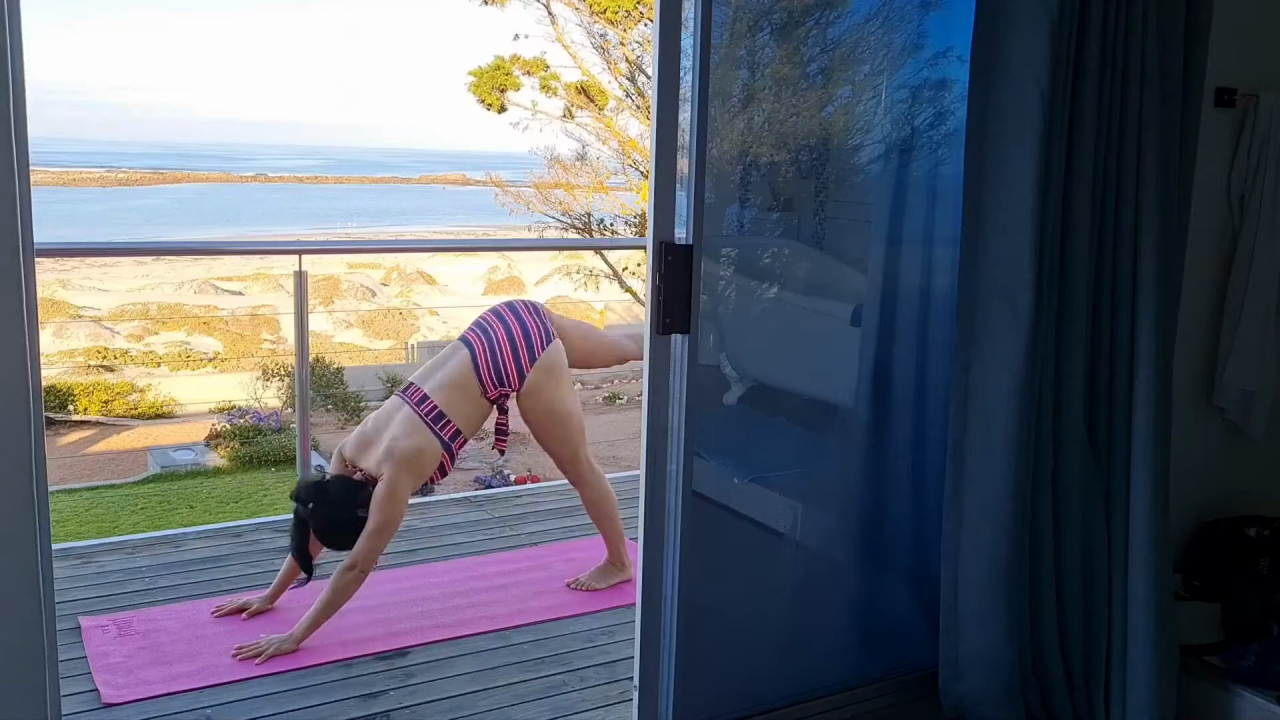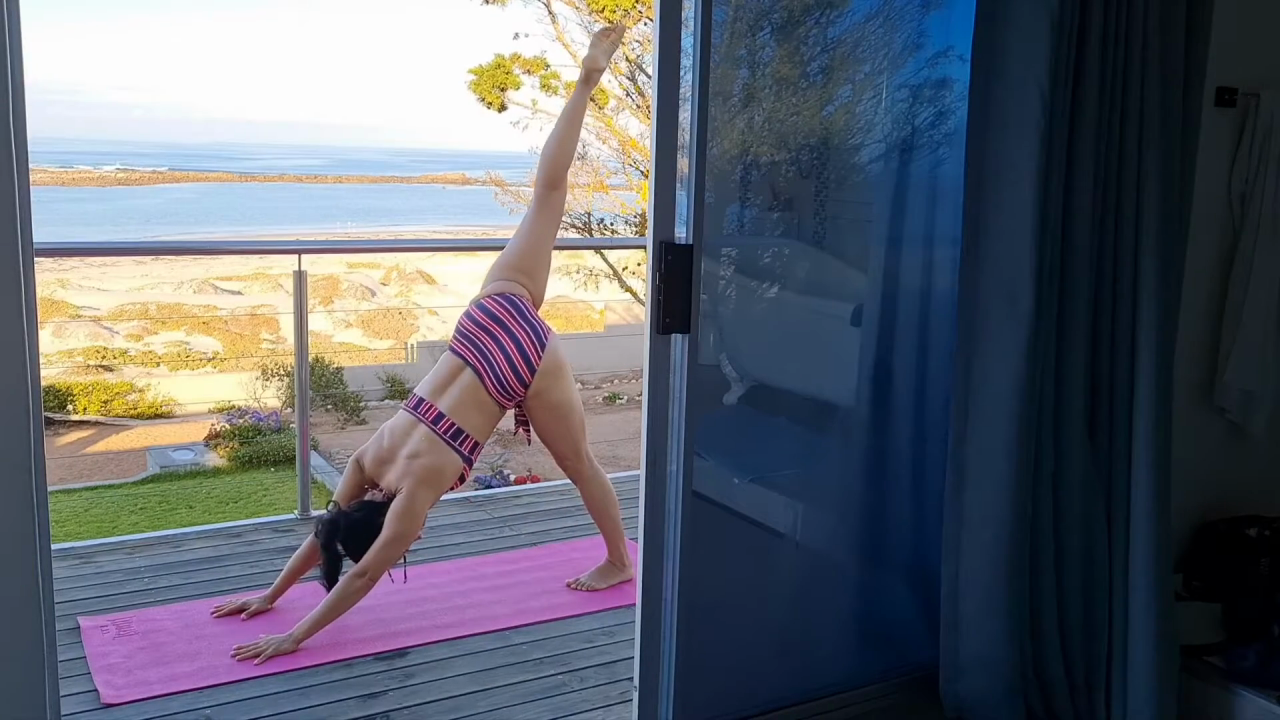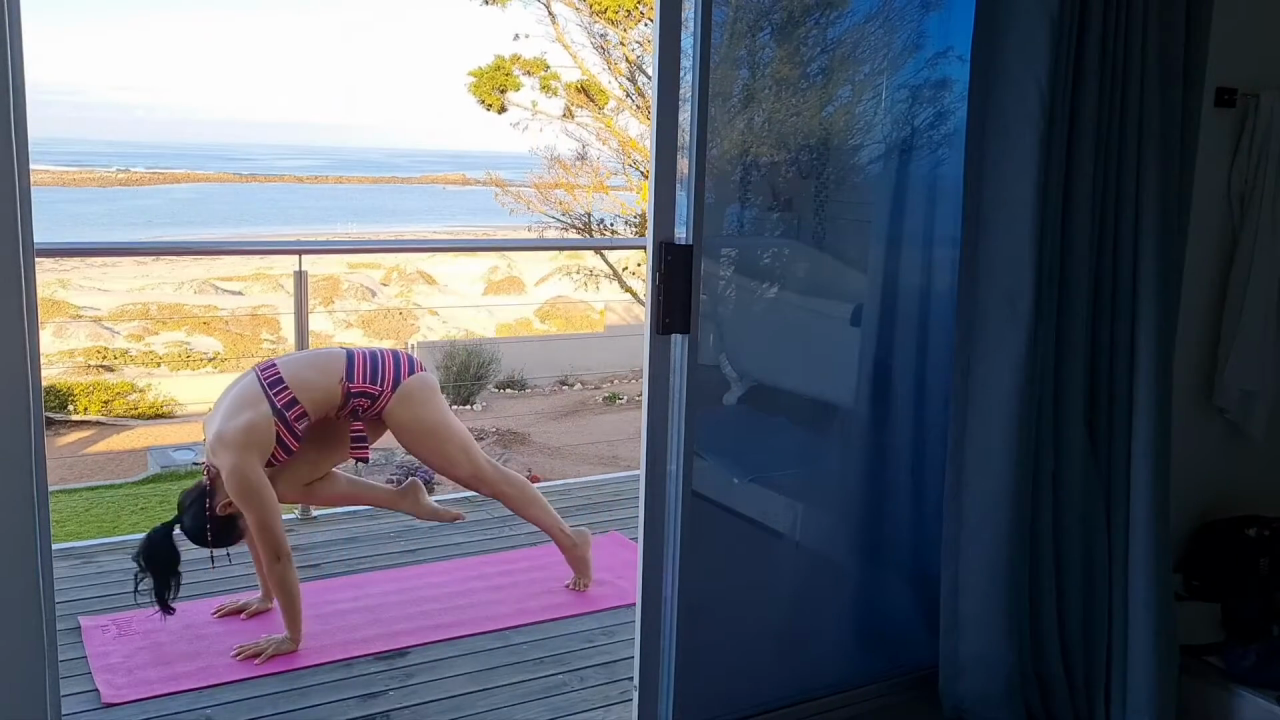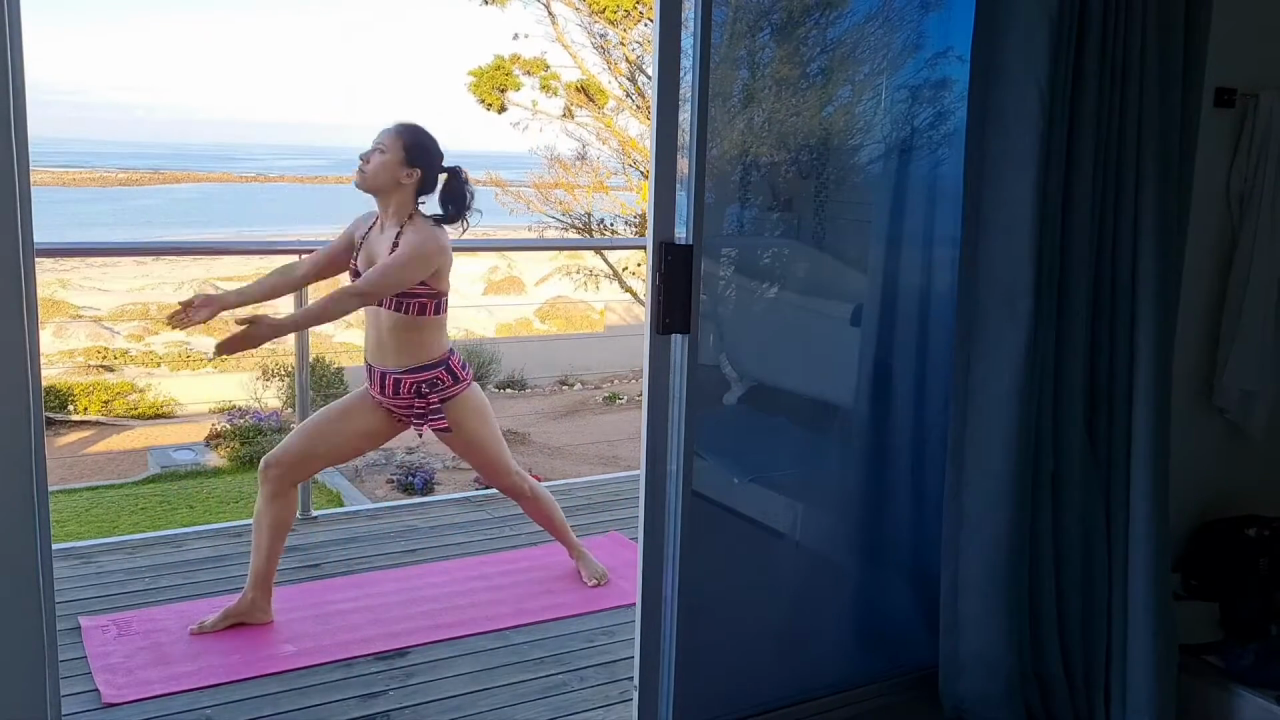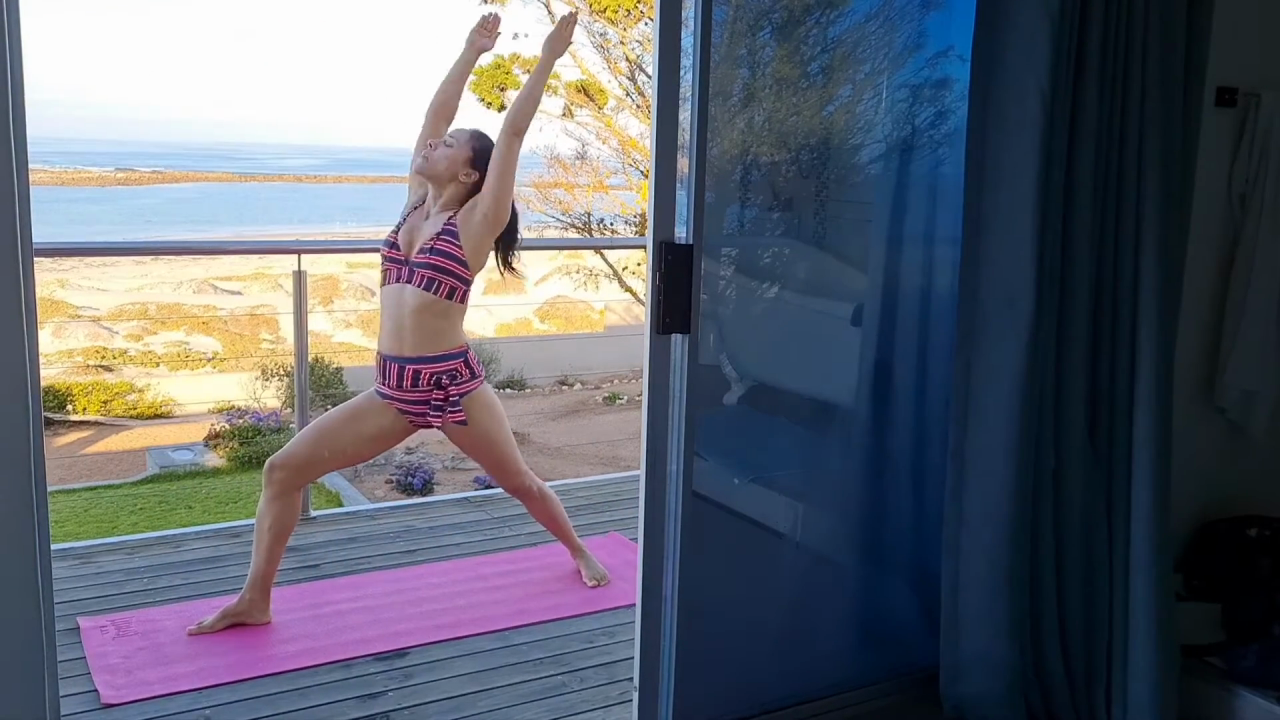
dt=1s
person 1, frame 1
left shoulder: (395, 471)
right shoulder: (353, 450)
left elbow: (355, 568)
right elbow: (317, 528)
left wrist: (293, 638)
right wrist: (268, 595)
left hip: (518, 351)
right hip: (507, 329)
left knee: (575, 464)
right knee: (616, 350)
left ankle: (619, 561)
person 1, frame 2
left shoulder: (413, 487)
right shoulder: (374, 457)
left elbow: (362, 575)
right elbow: (326, 531)
left wrist: (292, 638)
right wrist: (267, 596)
left hip: (519, 353)
right hip: (498, 319)
left knee: (578, 464)
right knee: (547, 191)
left ankle: (619, 563)
right ankle: (587, 81)
person 1, frame 3
left shoulder: (234, 462)
right shoulder: (219, 440)
left elbow: (276, 552)
right elbow: (255, 524)
left wrist: (292, 637)
right wrist: (265, 595)
left hip: (383, 381)
right hip: (364, 385)
left knee: (479, 474)
right knee: (287, 483)
left ankle: (571, 541)
right ankle: (403, 497)
person 1, frame 4
left shoulder: (428, 239)
right shoulder: (368, 229)
left elbow: (364, 292)
right elbow: (300, 272)
left wrist: (280, 326)
right wrist: (224, 301)
left hip: (441, 385)
right hip: (382, 390)
left knee: (512, 481)
right knee: (277, 467)
left ankle: (576, 550)
right ankle: (255, 601)
person 1, frame 5
left shoulder: (478, 219)
right shoulder: (416, 204)
left elbow: (511, 134)
right elbow: (434, 118)
left wrist: (548, 58)
right wrist: (470, 52)
left hip: (453, 385)
right hip: (394, 389)
left knee: (521, 482)
right knee: (283, 469)
left ankle: (580, 552)
right ankle: (254, 600)
